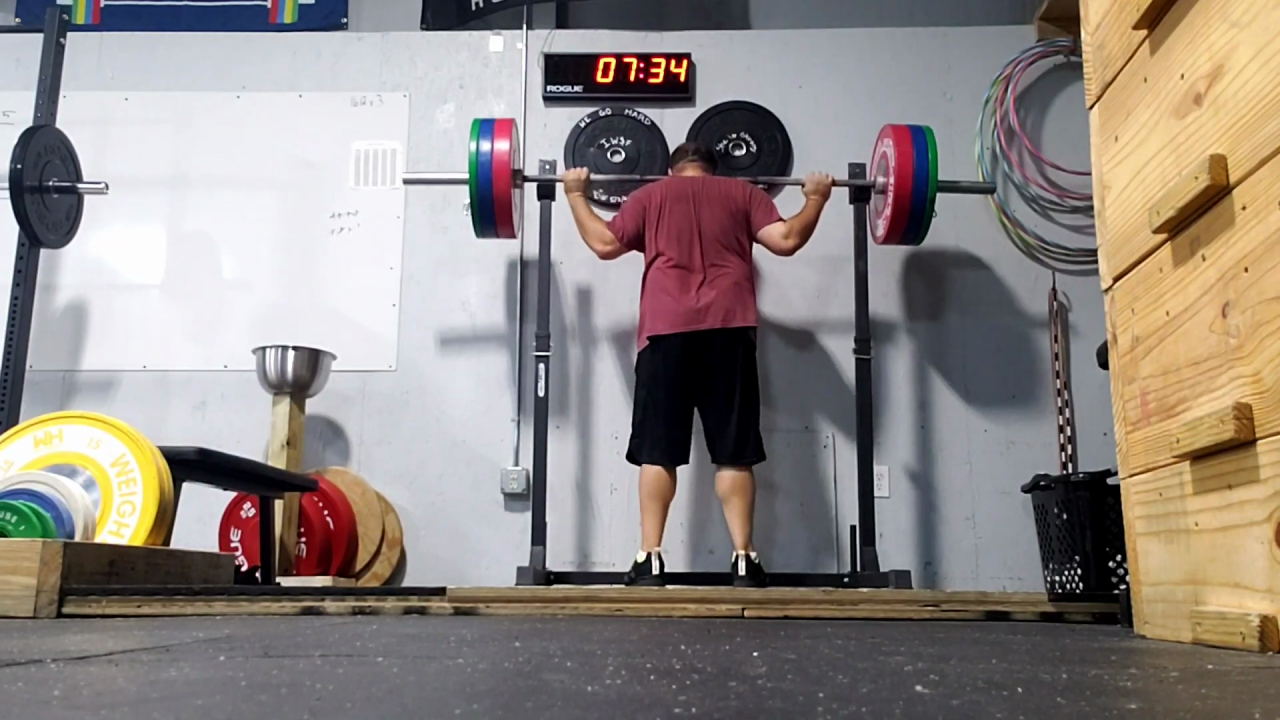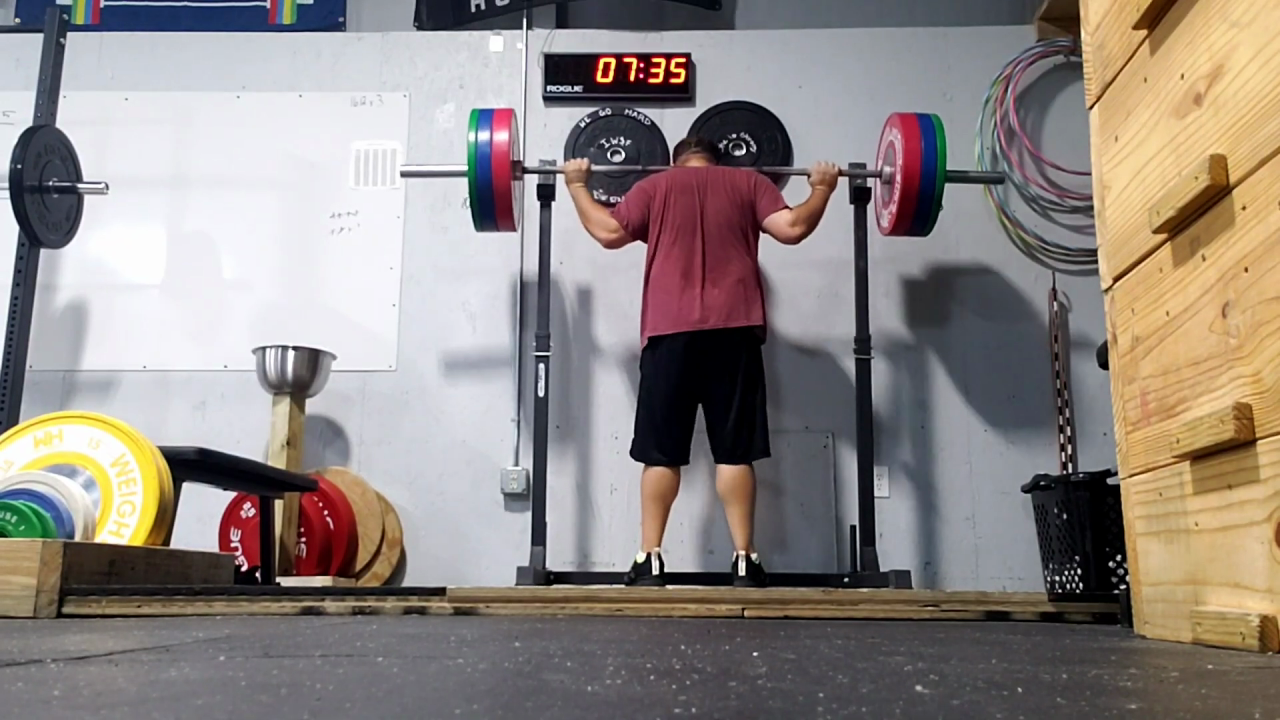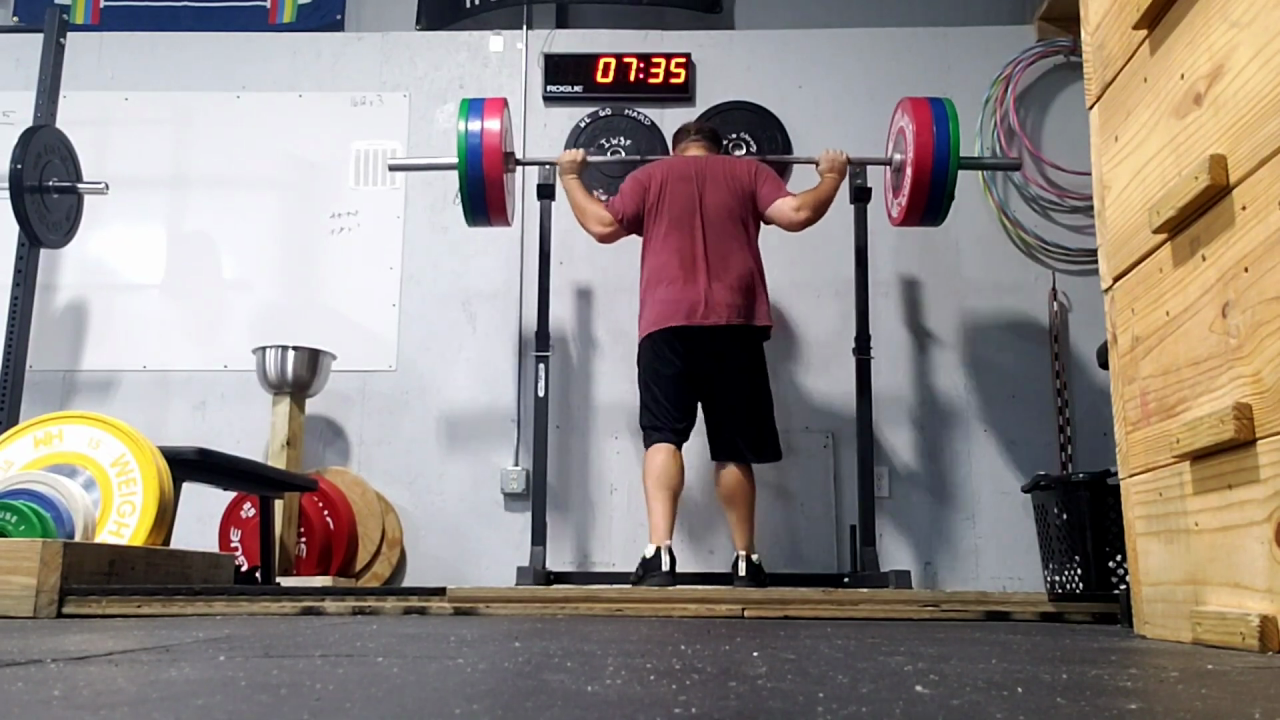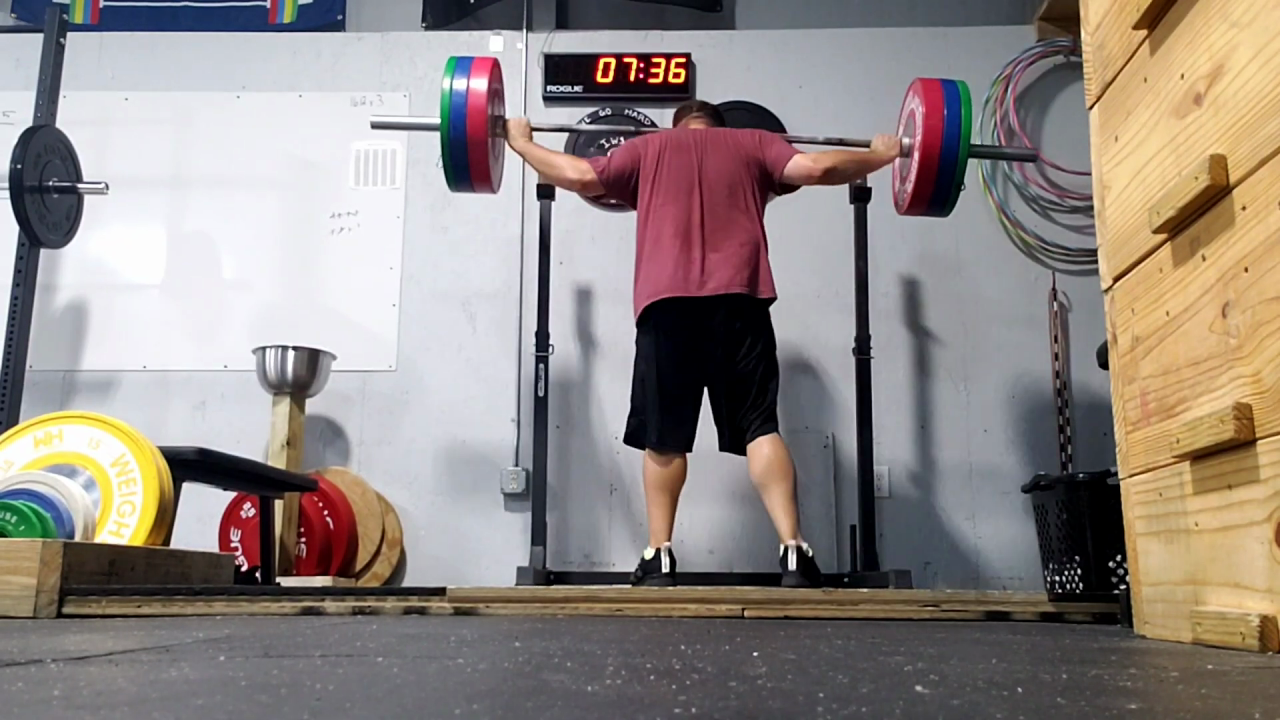
dt=0.5s
person 1, frame 1
left shoulder: (650, 195)
right shoulder: (743, 193)
left elbow: (604, 243)
right elbow: (786, 240)
left wrist: (575, 194)
right wrist: (816, 198)
left hip: (666, 333)
right hip: (728, 331)
left knee: (656, 451)
right knee: (734, 453)
left ankle: (649, 560)
right ankle: (744, 561)
person 1, frame 2
left shoulder: (654, 186)
right shoulder: (749, 183)
left elbow: (608, 232)
right elbow: (792, 228)
left wrist: (577, 185)
right wrist: (822, 188)
left hip: (670, 330)
right hip: (733, 329)
left knee: (660, 452)
right knee: (735, 450)
left ankle: (650, 560)
right ankle: (744, 561)
person 1, frame 3
left shoulder: (650, 175)
right shoulder: (749, 172)
left elbow: (602, 225)
right elbow: (797, 215)
left wrist: (570, 177)
right wrist: (832, 176)
left hip: (667, 323)
right hip: (734, 325)
left knee: (662, 436)
right knee: (735, 451)
left ankle: (660, 552)
right ankle: (745, 561)
person 1, frame 4
left shoulder: (648, 147)
right shoulder: (755, 143)
left elbow: (579, 176)
right elbow: (815, 168)
left wrist: (521, 143)
right wrist: (880, 156)
left hip: (668, 300)
right hip: (738, 298)
left knee: (664, 436)
right knee: (758, 426)
left ankle: (659, 557)
right ankle: (793, 550)
